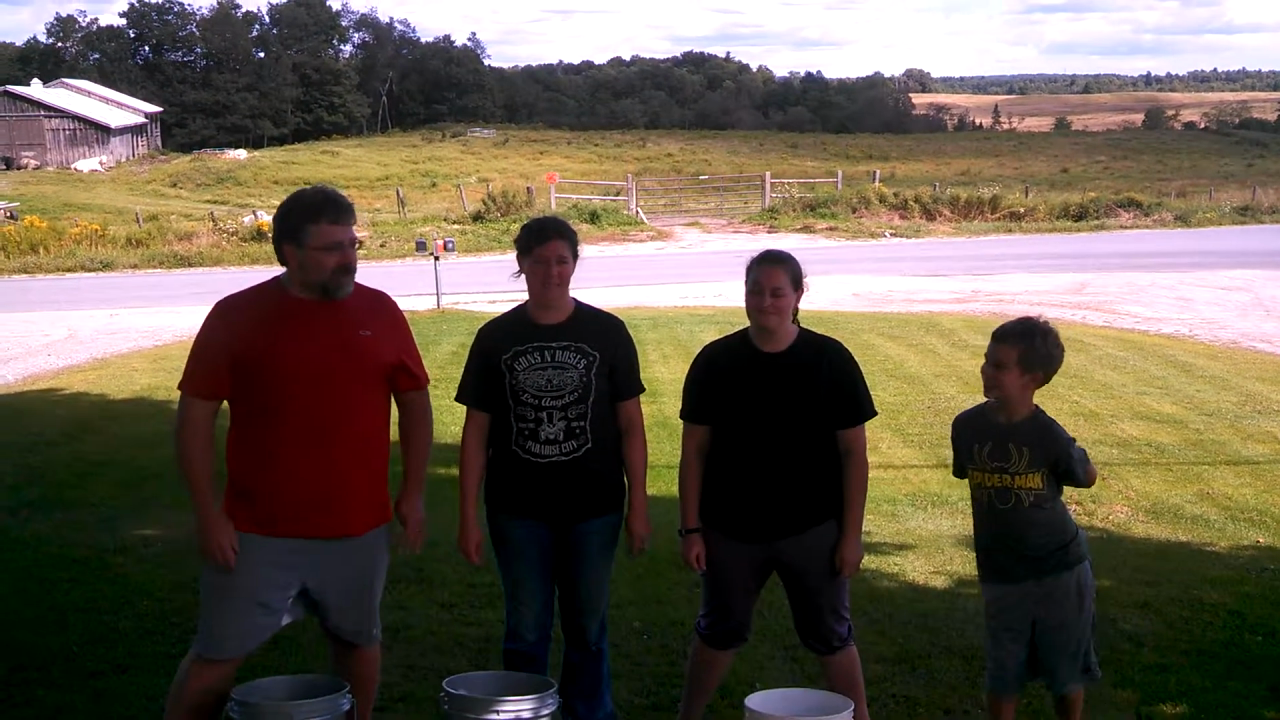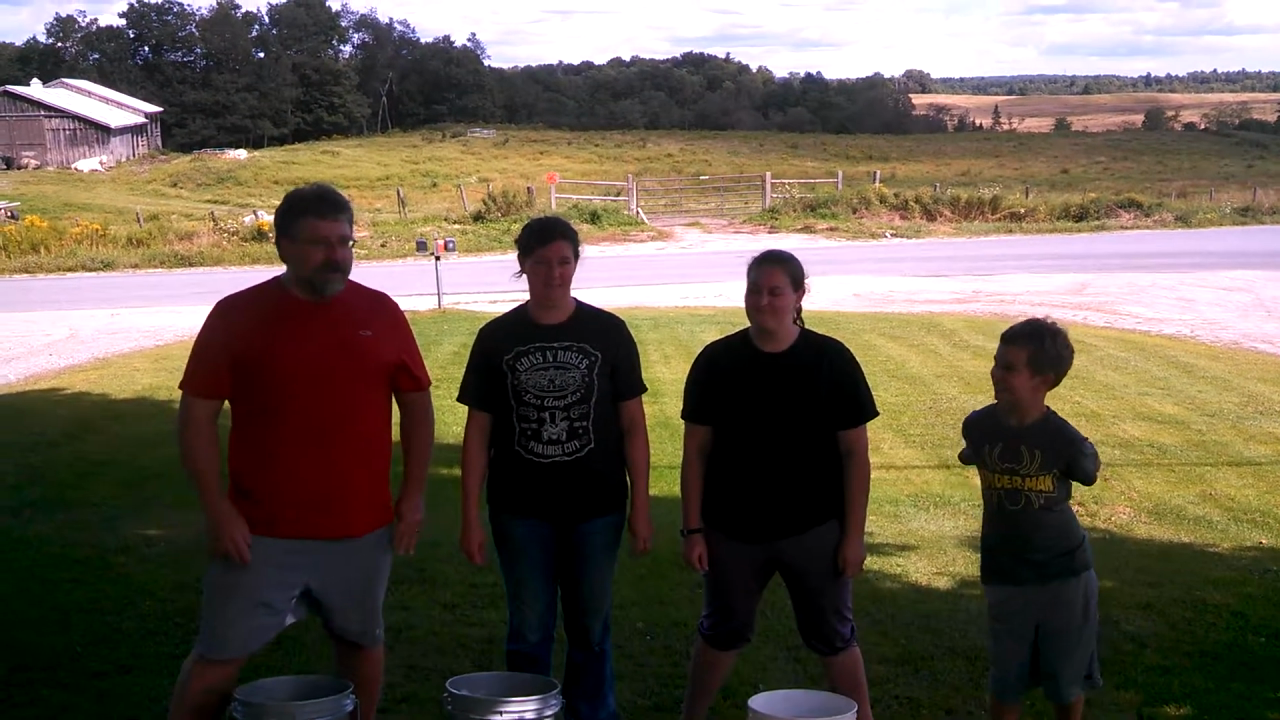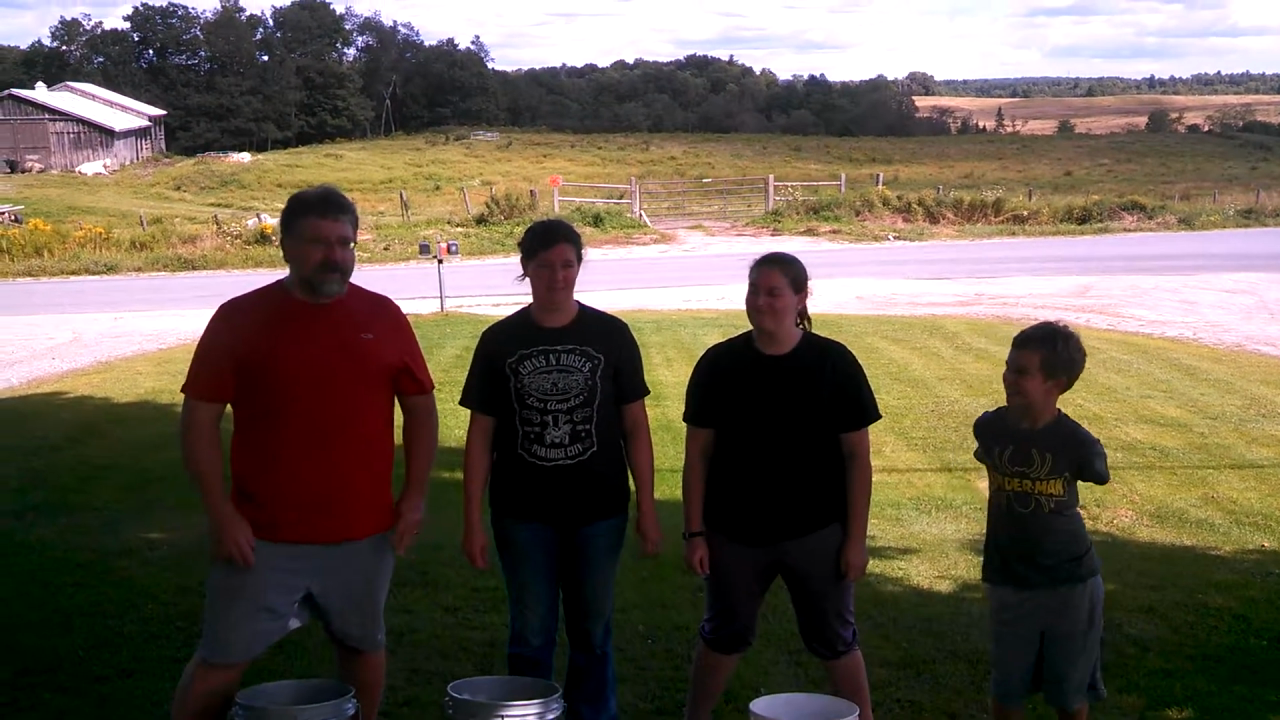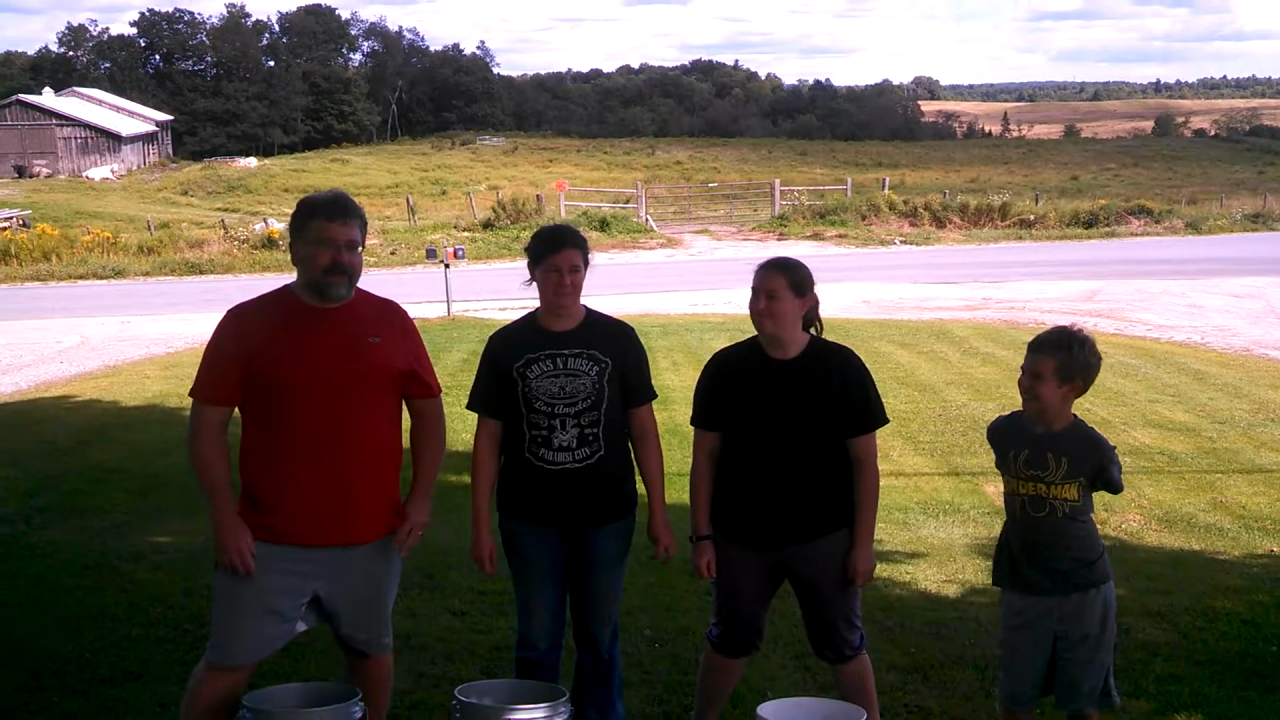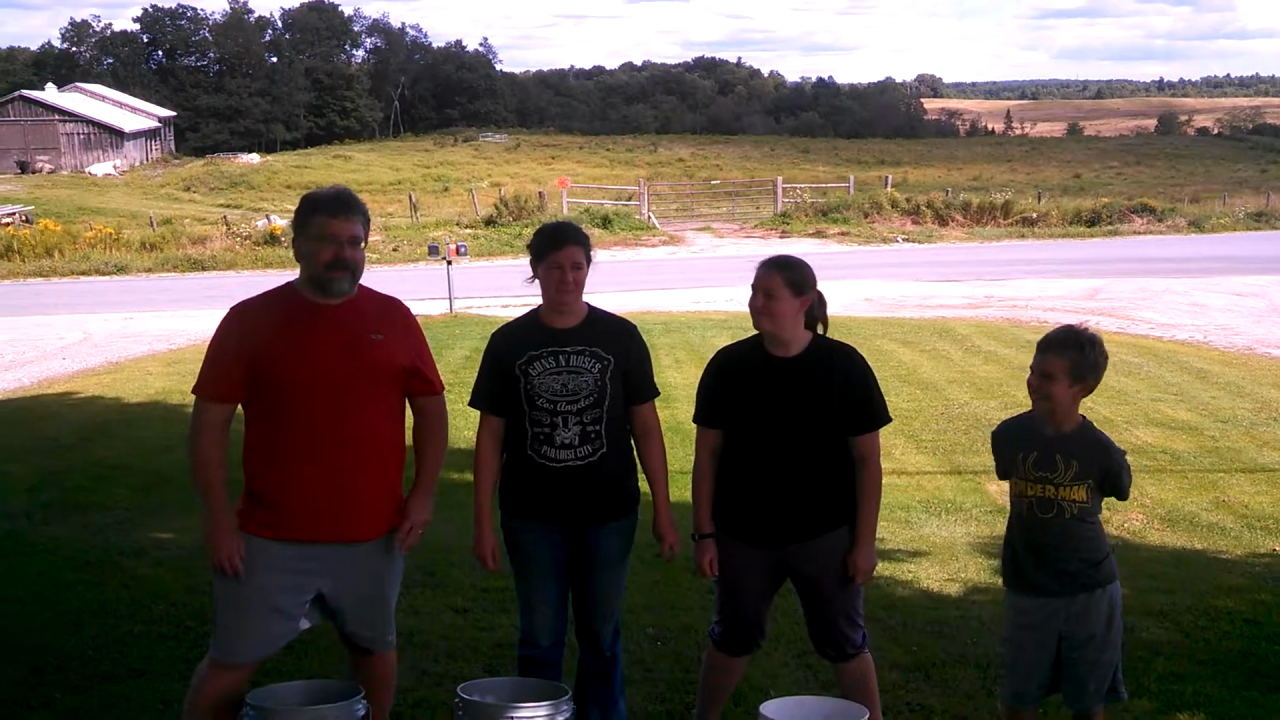
dt=0.1s
person 1, frame 1
left shoulder: (379, 311)
right shoulder: (235, 316)
left elbow: (414, 400)
right elbow: (195, 416)
left wrist: (413, 489)
right wrist: (210, 514)
left hip: (358, 526)
right hip: (257, 531)
left knee: (358, 639)
right knee: (216, 654)
person 1, frame 2
left shoulder: (380, 312)
right shoulder: (236, 315)
left elbow: (416, 401)
right elbow: (197, 415)
left wrist: (414, 492)
right wrist: (219, 510)
left hip: (360, 528)
right hip: (261, 531)
left knee: (361, 640)
right knee: (219, 654)
person 1, frame 3
left shoulder: (383, 315)
right shoulder: (239, 319)
left elbow: (419, 405)
right elbow: (199, 419)
left wrist: (414, 495)
right wrist: (222, 513)
left hip: (361, 531)
right hip: (263, 535)
left knee: (363, 645)
right knee: (221, 659)
person 1, frame 4
left shoulder: (390, 321)
right shoulder: (246, 323)
left elbow: (427, 408)
right elbow: (208, 424)
left wrist: (420, 496)
right wrist: (226, 518)
left hip: (369, 535)
right hip: (270, 539)
left knee: (369, 648)
right knee: (228, 662)
person 1, frame 5
left shoulder: (393, 318)
right shoulder: (250, 319)
left elbow: (430, 406)
right elbow: (210, 421)
left wrist: (422, 494)
right wrist: (219, 518)
left hip: (372, 533)
right hip: (272, 537)
left knee: (373, 645)
right knee: (231, 660)
person 2, frame 1
left shoulder: (607, 332)
right shoulder: (495, 337)
left elbow: (630, 422)
right elbow: (476, 430)
left wrist: (638, 504)
right wrist: (468, 515)
left hip: (593, 508)
right hip: (518, 511)
left knee: (587, 628)
right knee: (526, 630)
person 2, frame 2
left shoulder: (608, 332)
right shoulder: (496, 337)
left elbow: (632, 421)
right elbow: (479, 430)
left wrist: (640, 505)
right wrist: (470, 516)
left hip: (596, 508)
right hip: (521, 511)
left knee: (590, 628)
right knee: (529, 630)
person 2, frame 3
left shoulder: (611, 335)
right shoulder: (499, 341)
left elbow: (635, 424)
right elbow: (481, 434)
left wrist: (646, 508)
right wrist: (473, 520)
left hip: (598, 512)
right hip: (523, 514)
left knee: (591, 631)
right knee: (530, 634)
person 2, frame 4
left shoulder: (618, 340)
right shoulder: (506, 345)
left elbow: (643, 428)
right elbow: (489, 437)
left wrist: (658, 512)
right wrist: (481, 524)
left hip: (605, 516)
right hip: (530, 518)
left knee: (598, 636)
right knee: (538, 639)
person 2, frame 5
left shoulder: (620, 337)
right shoulder: (509, 342)
left elbow: (645, 425)
right elbow: (491, 435)
left wrist: (663, 510)
right wrist: (483, 521)
left hip: (607, 513)
right hip: (531, 516)
left knee: (600, 633)
right knee: (540, 636)
person 3, frame 1
left shoulder: (831, 359)
right shoulder: (715, 361)
left elbow: (853, 452)
right elbow: (694, 450)
left wrist: (851, 533)
right wrist: (691, 528)
left hip: (813, 528)
right hip: (731, 529)
left knee: (831, 636)
right knee: (718, 631)
person 3, frame 2
left shoulder: (832, 360)
right shoulder: (716, 361)
left elbow: (854, 452)
right elbow: (697, 450)
left wrist: (854, 533)
right wrist: (693, 528)
left hip: (815, 529)
right hip: (733, 530)
left knee: (834, 637)
right knee: (721, 632)
person 3, frame 3
left shoulder: (834, 363)
right shoulder: (719, 364)
left elbow: (857, 456)
right elbow: (698, 453)
left wrist: (856, 537)
right wrist: (695, 531)
left hip: (817, 532)
right hip: (735, 533)
left knee: (835, 641)
right knee: (722, 636)
person 3, frame 4
left shoulder: (842, 367)
right shoulder: (726, 368)
left elbow: (864, 461)
right elbow: (705, 457)
left wrist: (863, 542)
right wrist: (702, 535)
left hip: (824, 537)
right hip: (742, 538)
left knee: (843, 645)
right knee: (730, 641)
person 3, frame 5
left shoulder: (844, 365)
right shoulder: (728, 365)
left elbow: (867, 459)
right elbow: (708, 454)
left wrist: (864, 541)
right wrist: (704, 532)
left hip: (826, 535)
right hip: (744, 535)
left knee: (845, 643)
right knee: (732, 639)
person 4, frame 1
left shoulder: (1050, 436)
right shoulder: (967, 425)
left elbow: (1087, 478)
left wrist: (1042, 487)
right wrist: (1013, 488)
left hip: (1061, 568)
right hip: (1000, 572)
left knee: (1066, 670)
right knee: (1003, 672)
person 4, frame 2
left shoulder: (1064, 439)
right shoulder: (977, 426)
left elbow: (1091, 474)
left hip: (1065, 574)
right hip: (1005, 575)
left knee: (1066, 676)
right knee: (1006, 676)
person 4, frame 3
left shoulder: (1076, 441)
right shoulder: (988, 427)
left elbow: (1101, 475)
left hip: (1071, 579)
right hip: (1010, 579)
left knee: (1072, 682)
right knee: (1009, 680)
person 4, frame 4
left shoulder: (1092, 447)
right shoulder: (1002, 432)
left elbow: (1113, 484)
left hip: (1084, 587)
right hip: (1022, 586)
right knee: (1017, 686)
person 4, frame 5
left shoulder: (1100, 450)
right shoulder: (1009, 435)
left elbow: (1119, 492)
left hip: (1090, 587)
right hip: (1029, 587)
left knee: (1089, 688)
right knee: (1021, 685)
